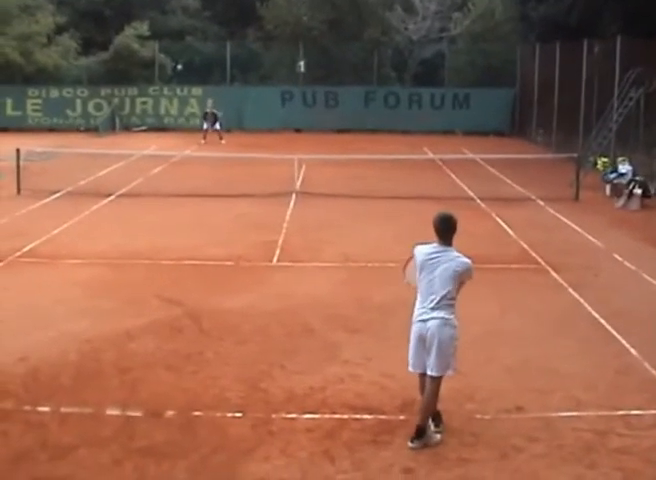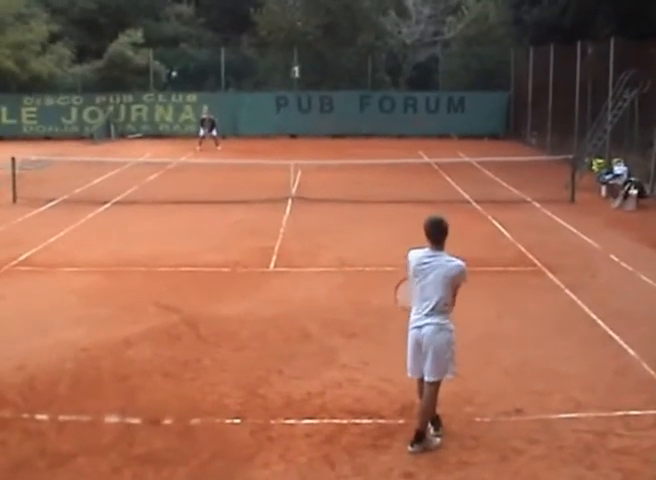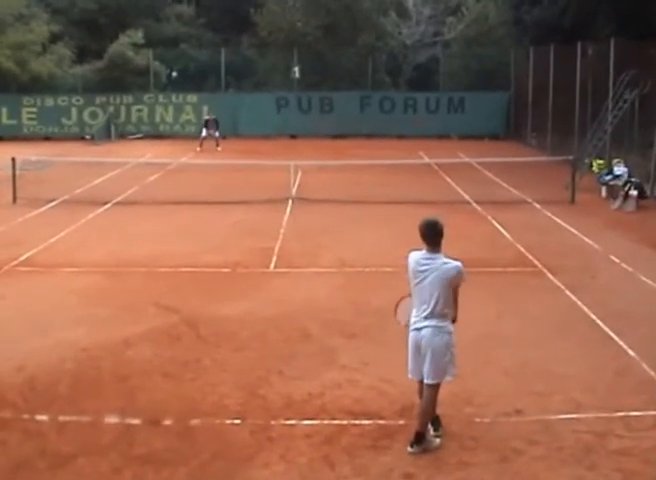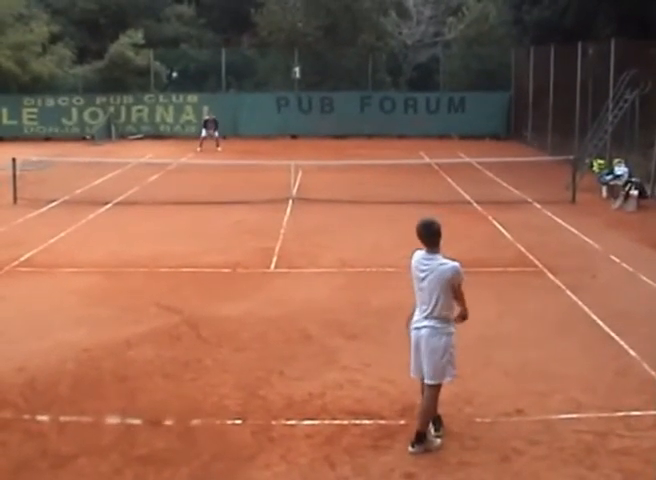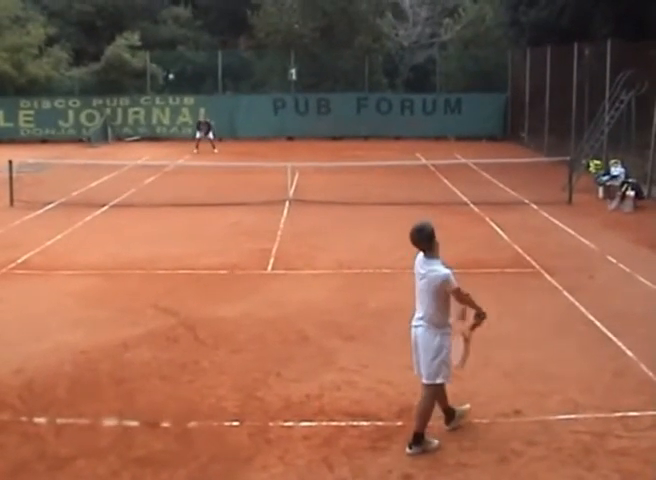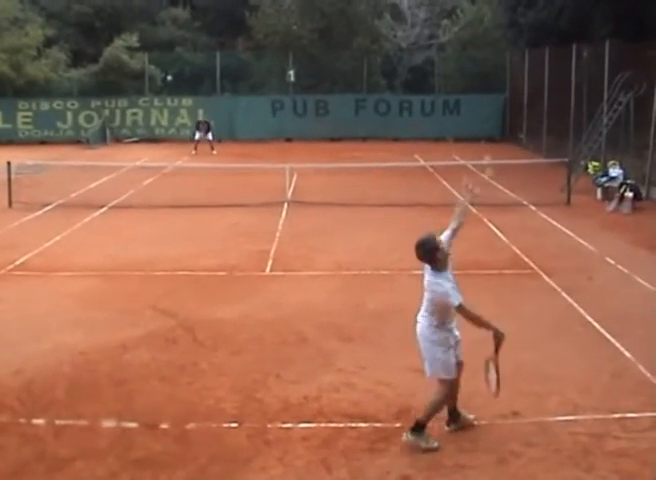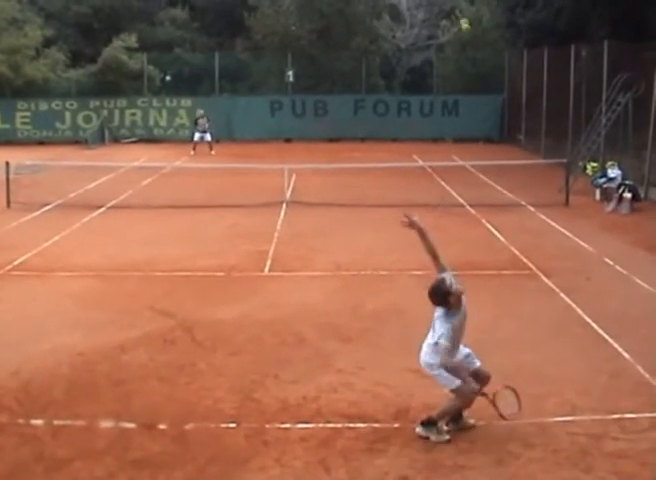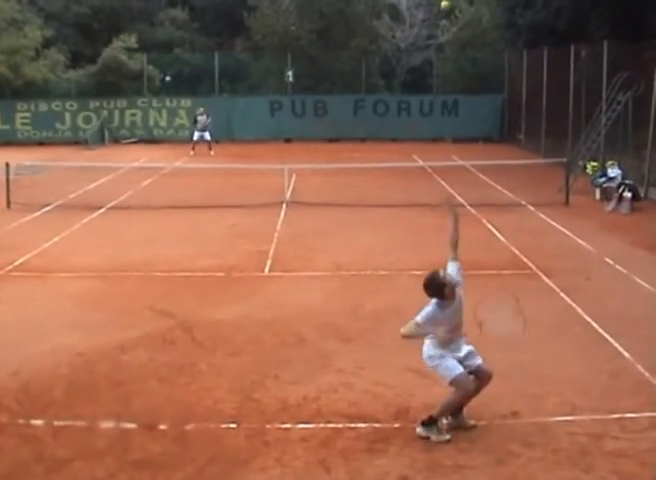
dt=0.3s
person 1, frame 1
left shoulder: (419, 252)
right shoulder: (464, 264)
left hip: (420, 321)
right hip: (442, 324)
left knee: (424, 377)
right knee: (433, 381)
left ankle: (433, 416)
right ankle: (419, 434)
person 1, frame 2
left shoulder: (413, 257)
right shoulder: (457, 267)
right elbow: (452, 297)
left hip: (416, 326)
right hip: (439, 329)
left knee: (423, 381)
right knee: (431, 385)
left ankle: (433, 420)
right ankle: (419, 439)
person 1, frame 3
left shoulder: (413, 259)
right shoulder: (454, 268)
right elbow: (454, 297)
left hip: (417, 328)
right hip: (438, 331)
left knee: (423, 383)
right knee: (431, 386)
left ankle: (432, 420)
right ankle: (419, 440)
person 1, frame 4
left shoulder: (416, 259)
right shoulder: (451, 268)
right elbow: (457, 294)
right wrist: (464, 311)
left hip: (418, 327)
right hip: (438, 332)
left knee: (427, 383)
right knee: (432, 386)
left ankle: (435, 422)
right ankle: (419, 440)
person 1, frame 5
left shoulder: (420, 259)
right shoulder: (442, 274)
right elbow: (461, 296)
right wrist: (479, 311)
left hip: (420, 327)
right hip: (434, 333)
left knee: (434, 380)
right knee: (430, 387)
left ankle: (450, 415)
right ankle: (417, 441)
person 1, frame 6
left shoulder: (434, 259)
right shoulder: (443, 287)
left elbow: (455, 224)
right elbow: (468, 315)
left wrist: (464, 200)
right wrist: (495, 331)
left hip: (440, 328)
right hip: (434, 336)
left knee: (455, 371)
right knee: (447, 386)
left ankle: (454, 417)
right ankle: (416, 431)
person 1, frame 7
left shoulder: (449, 285)
right shoulder: (446, 324)
left elbow: (434, 256)
right elbow: (446, 362)
left wrist: (419, 229)
right wrist: (470, 385)
left hip: (454, 352)
right hip: (436, 360)
left knee: (484, 377)
right knee: (467, 395)
left ankle: (455, 419)
right ankle: (427, 425)
person 1, frame 8
left shoulder: (452, 279)
right shoulder: (432, 310)
left elbow: (454, 250)
right elbow: (405, 331)
left wrist: (455, 219)
right wrist: (430, 333)
left hip: (456, 348)
right hip: (438, 354)
left knee: (484, 376)
right knee: (464, 386)
left ankle: (453, 414)
right ankle: (427, 424)
